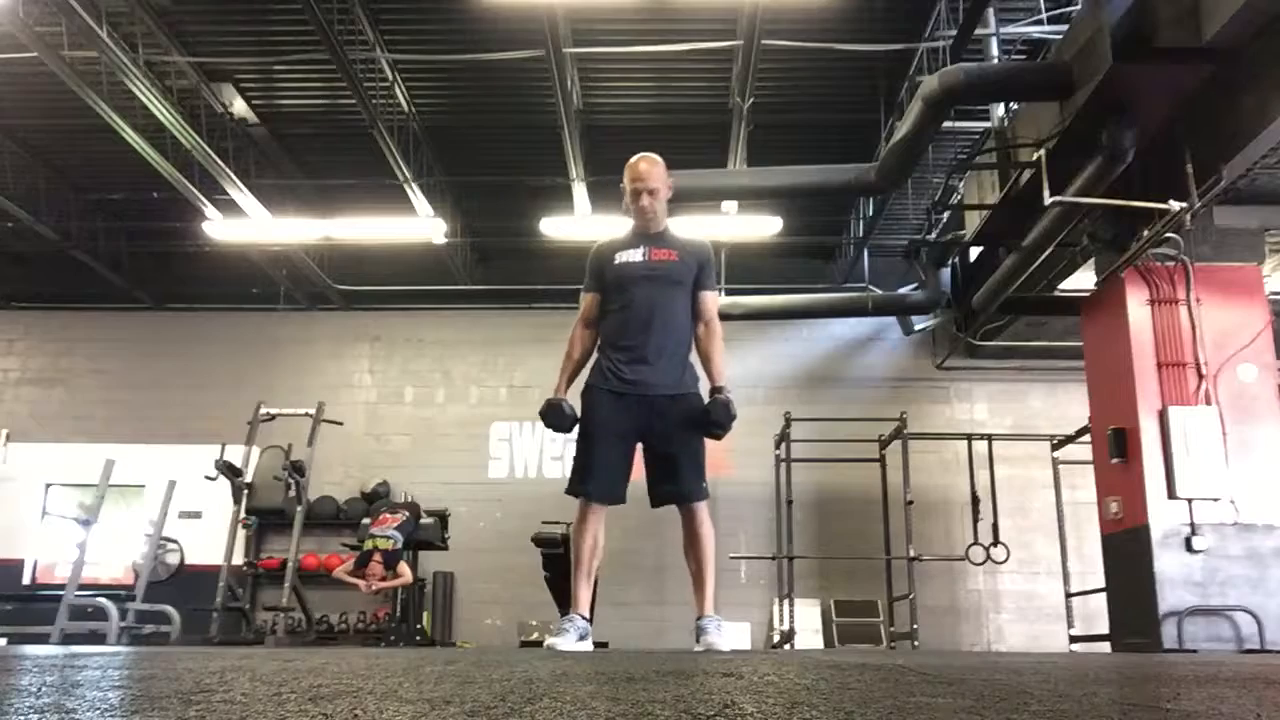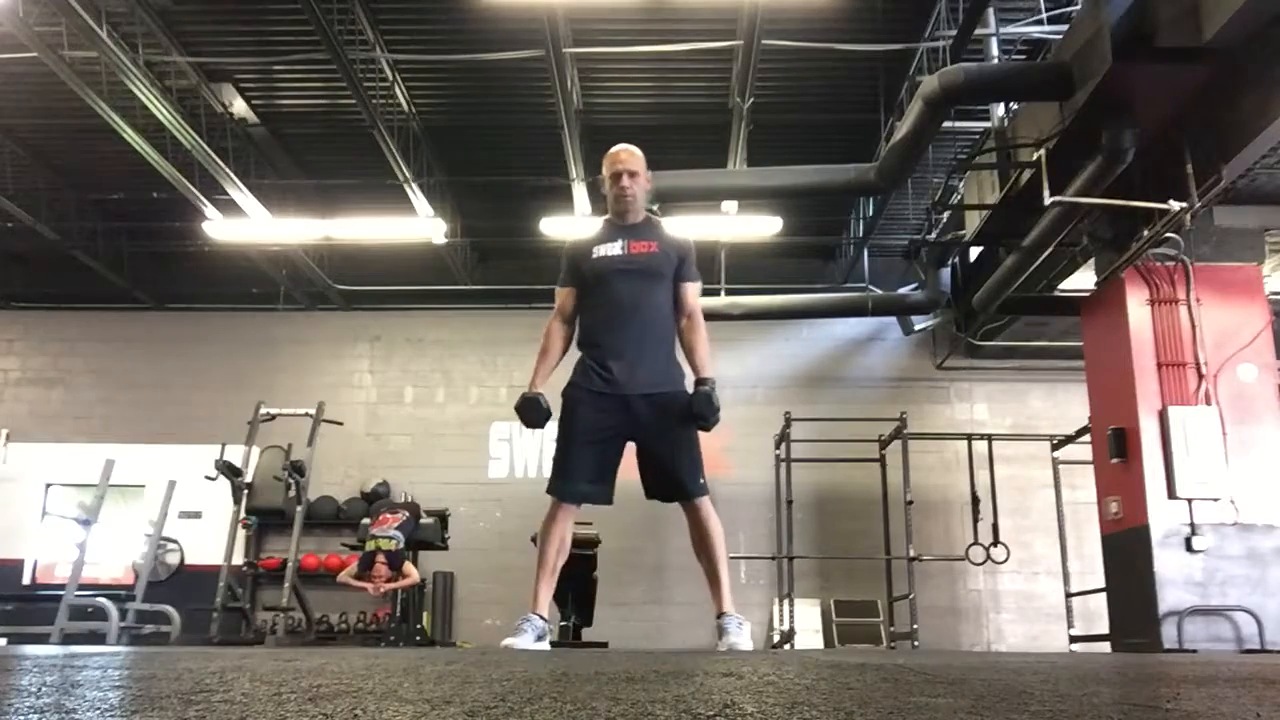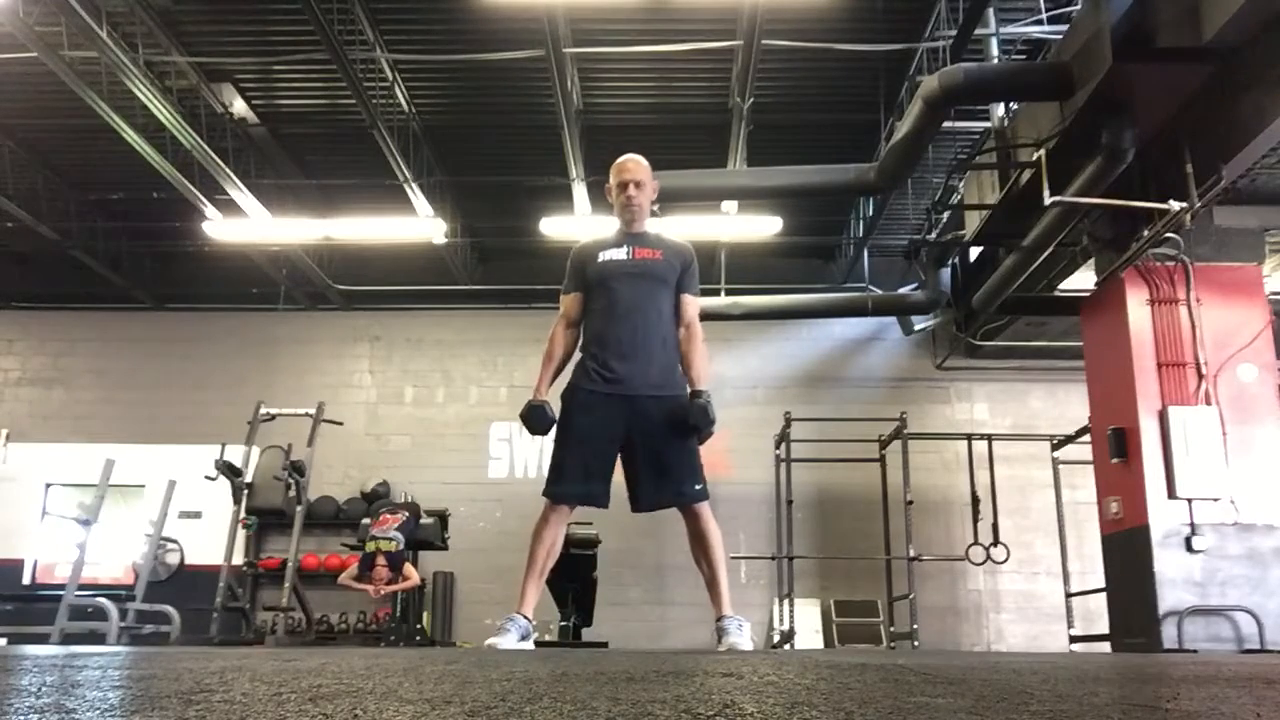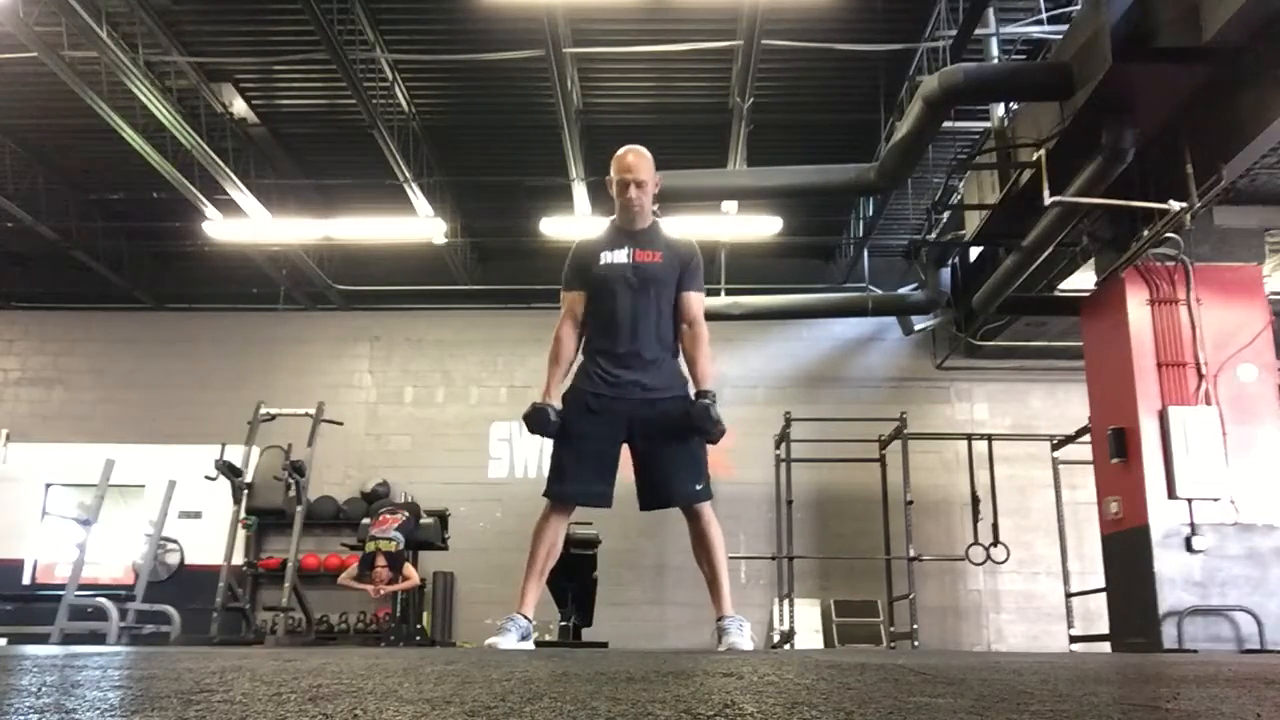
dt=0.7s
person 1, frame 1
left shoulder: (696, 253)
right shoulder: (605, 254)
left elbow: (707, 324)
right elbow: (586, 326)
left wrist: (719, 388)
right wrist: (560, 389)
left hip: (675, 394)
right hip: (610, 392)
left knee: (694, 501)
right knee: (593, 501)
left ankle: (707, 620)
right ankle: (579, 619)
person 1, frame 2
left shoulder: (675, 245)
right shoulder: (581, 250)
left elbow: (689, 317)
right elbow: (562, 320)
left wrist: (705, 380)
right wrist: (535, 385)
left hip: (662, 392)
right hip: (593, 393)
left knee: (696, 498)
right knee: (565, 500)
left ankle: (728, 618)
right ankle: (537, 620)
person 1, frame 3
left shoulder: (679, 254)
right shoulder: (586, 254)
left elbow: (689, 328)
right elbow: (567, 326)
left wrist: (699, 392)
right wrist: (540, 390)
left hip: (661, 395)
right hip: (593, 395)
left knee: (695, 503)
right knee: (559, 502)
left ankle: (727, 619)
right ankle: (521, 620)
person 1, frame 4
left shoulder: (682, 252)
right shoulder: (587, 251)
left elbow: (693, 325)
right elbow: (570, 326)
left wrist: (705, 393)
right wrist: (548, 394)
left hip: (664, 400)
right hip: (593, 400)
left knee: (697, 505)
right knee: (561, 505)
left ankle: (728, 619)
right ankle: (521, 620)
